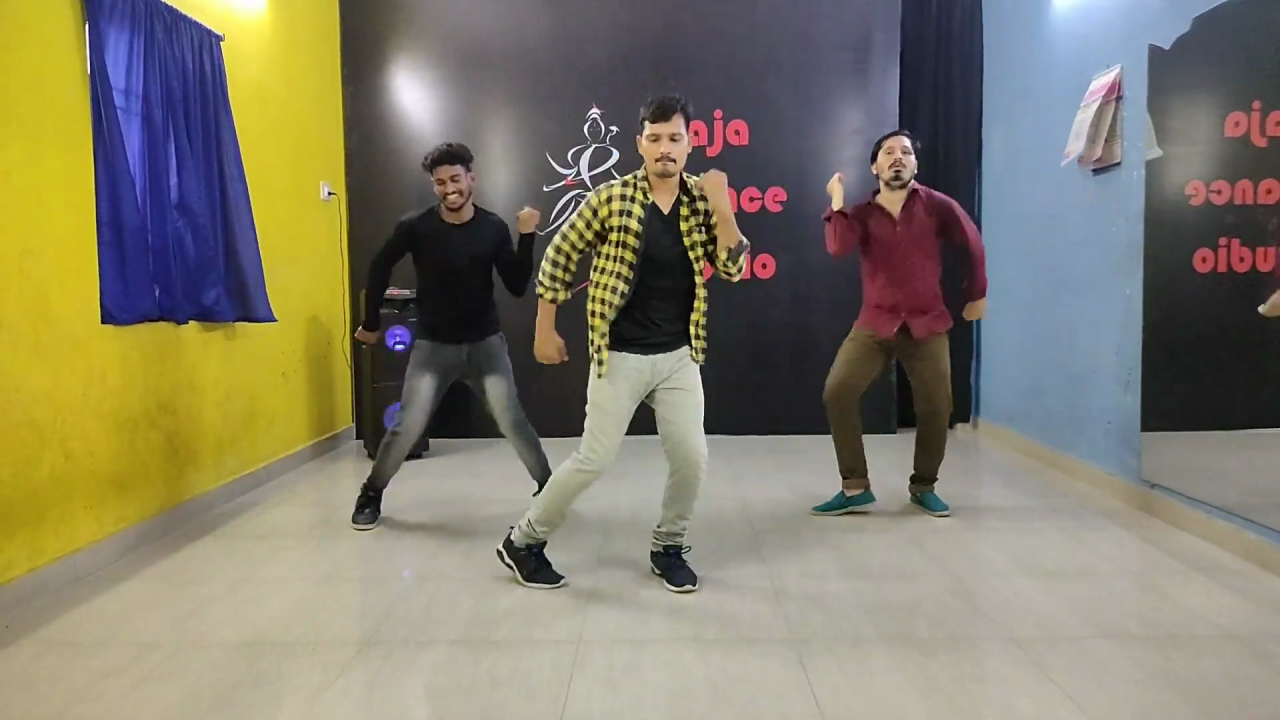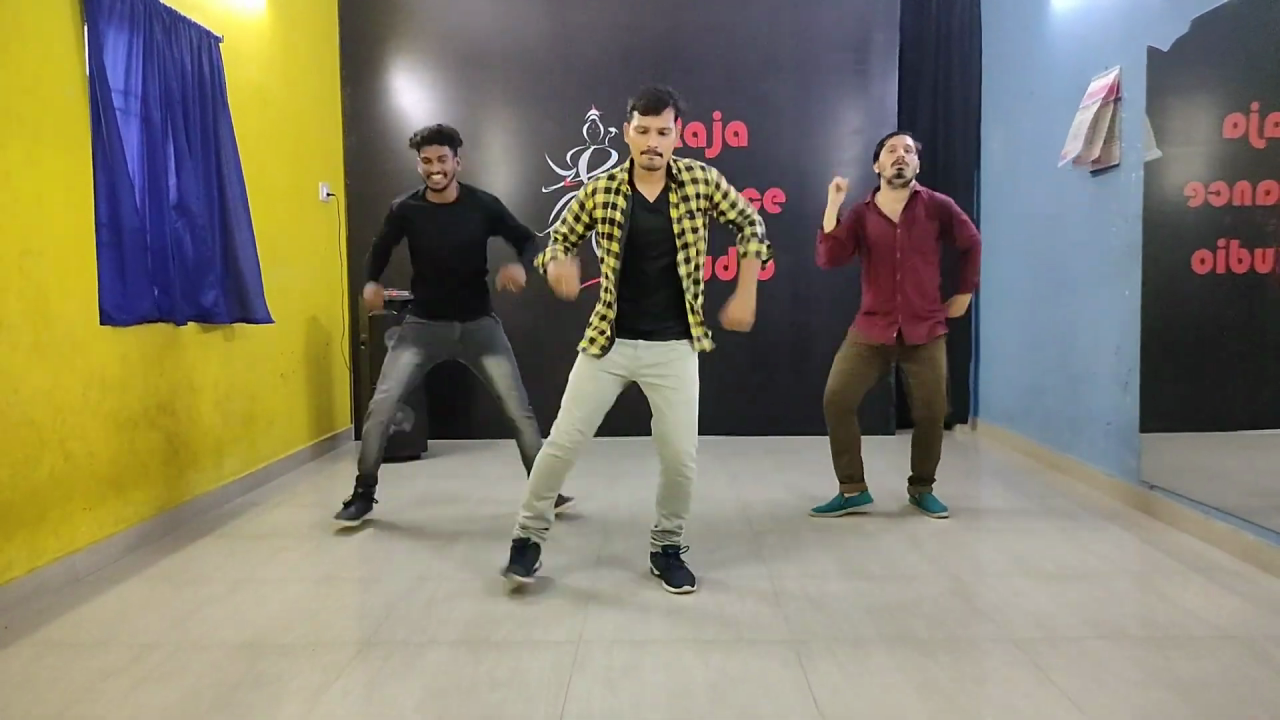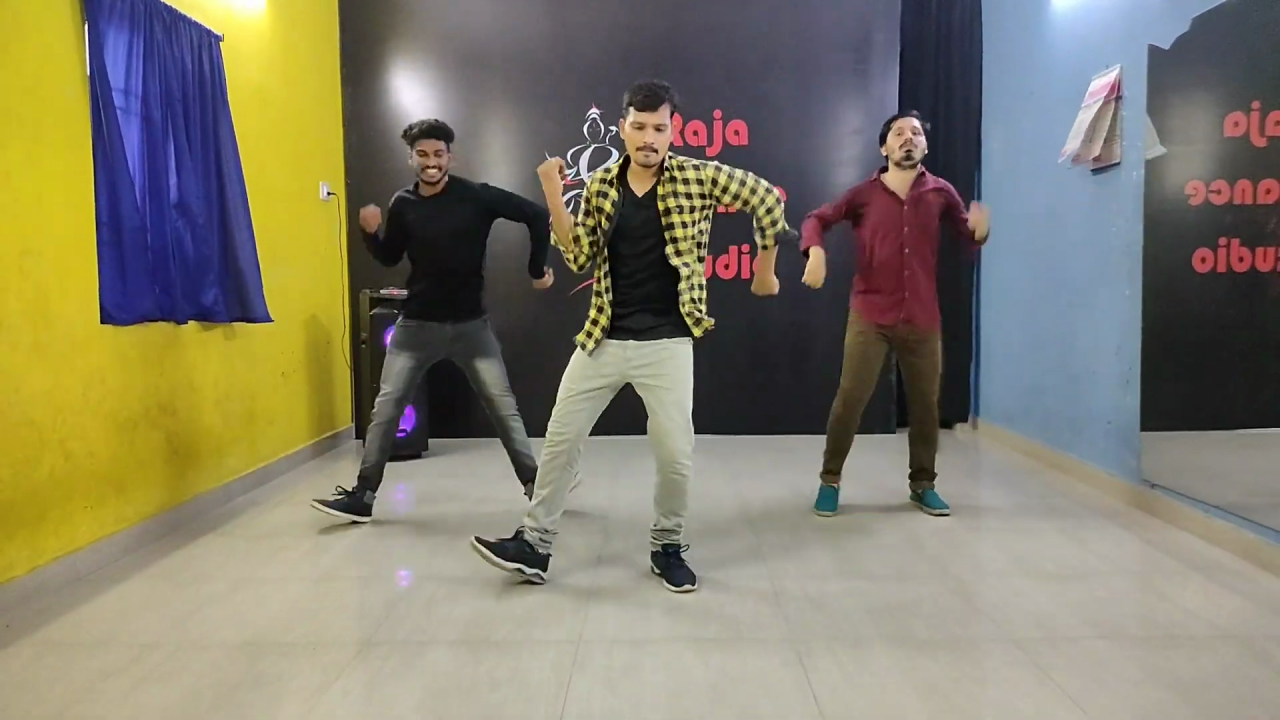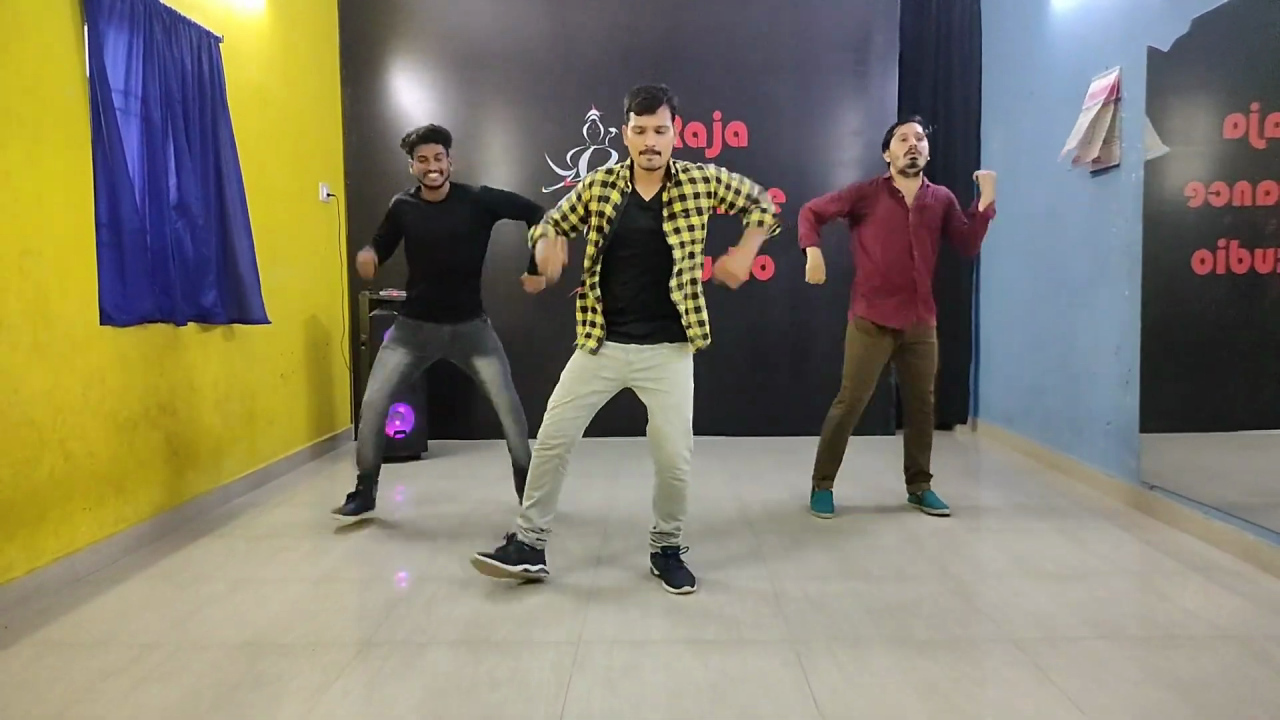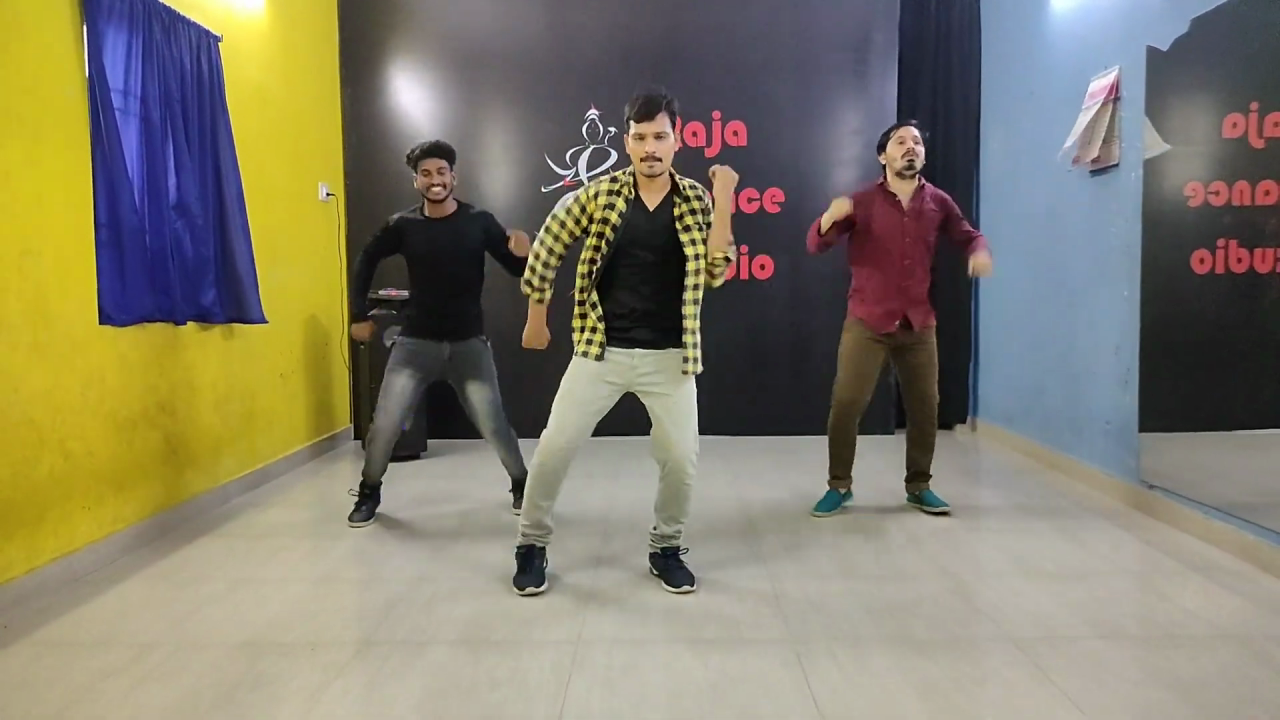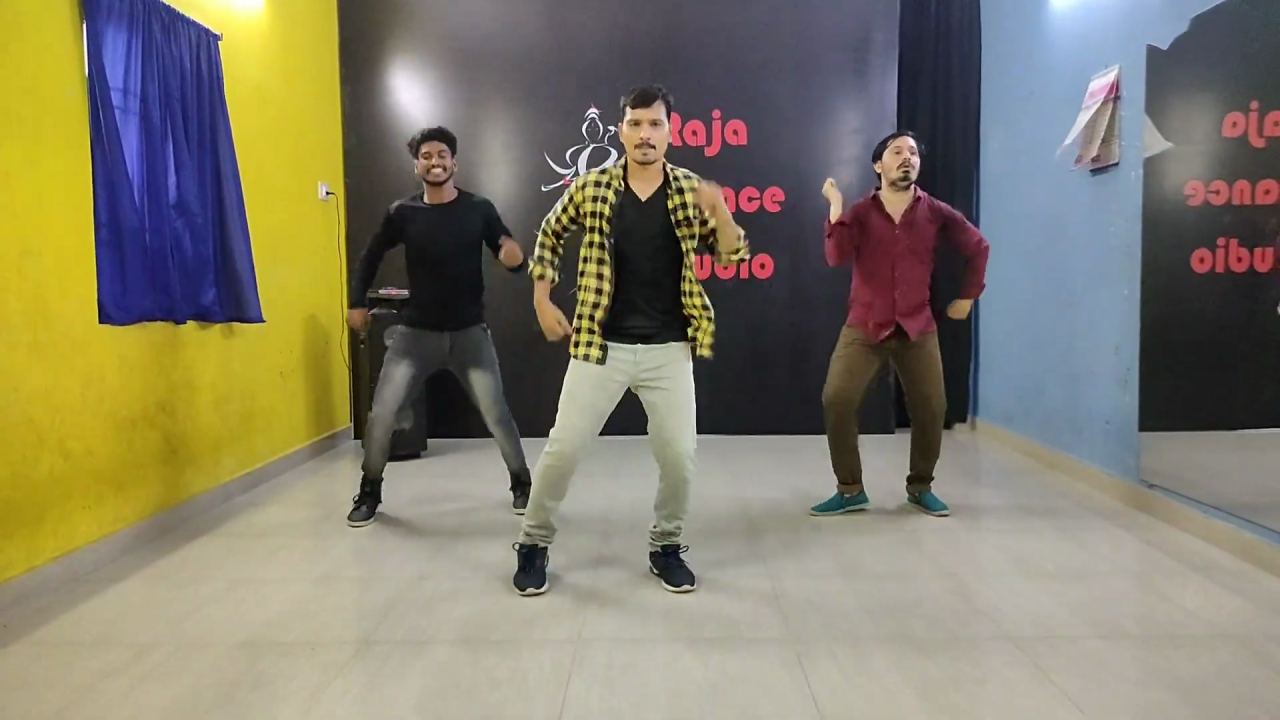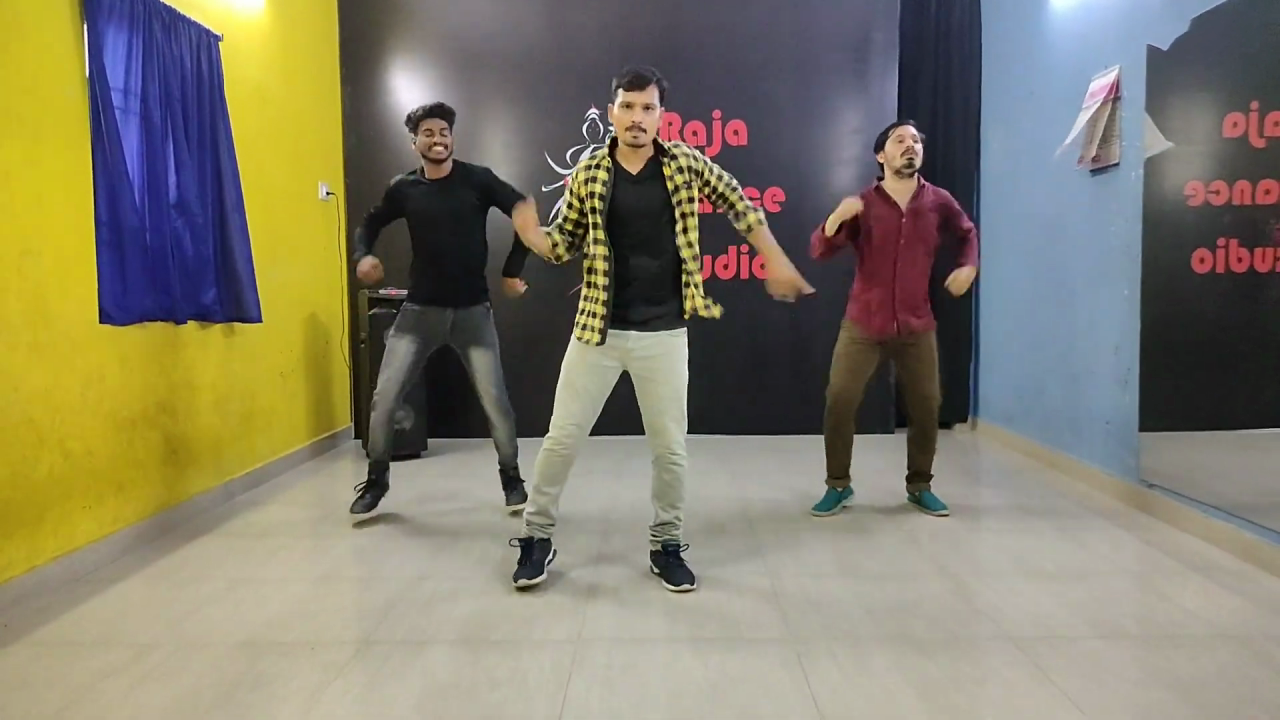
dt=0.1s
person 1, frame 1
left shoulder: (703, 195)
right shoulder: (609, 199)
left elbow: (735, 264)
right elbow: (560, 251)
left wrist: (721, 209)
right wrist: (544, 328)
left hip: (678, 356)
right hip: (620, 355)
left knee: (691, 460)
right knee: (594, 460)
left ankle: (667, 547)
right ankle: (526, 542)
person 1, frame 2
left shoulder: (701, 182)
right shoulder: (601, 190)
left elbow: (752, 226)
right elbow: (560, 240)
left wrist: (745, 295)
right wrist: (557, 266)
left hip: (675, 347)
right hip: (609, 342)
left knee: (680, 457)
right knee: (565, 442)
left ankle: (666, 547)
right ankle: (527, 539)
person 1, frame 3
left shoulder: (698, 177)
right shoulder: (599, 185)
left elbow: (766, 198)
right elbow: (574, 253)
left wrist: (766, 267)
right wrist: (554, 200)
left hip: (668, 345)
right hip: (604, 341)
left knee: (675, 454)
right knee: (560, 436)
left ankle: (666, 546)
right ankle: (534, 543)
person 1, frame 4
left shoulder: (701, 181)
right shoulder: (598, 186)
left elbow: (762, 206)
right elbow: (551, 226)
left wrist: (745, 253)
right wrist: (546, 248)
left hip: (668, 350)
right hip: (603, 344)
left knee: (674, 459)
right knee: (552, 439)
left ankle: (666, 548)
right ankle: (529, 543)
person 1, frame 5
left shoulder: (694, 198)
right shoulder: (596, 194)
left elbow: (719, 267)
right elbow: (547, 245)
left wrist: (723, 203)
right wrist: (535, 315)
left hip: (668, 357)
right hip: (601, 350)
left knee: (681, 462)
right knee: (555, 449)
left ankle: (665, 548)
right ankle: (531, 545)
person 1, frame 6
left shoulder: (693, 190)
right shoulder: (591, 188)
left elbow: (732, 259)
right elbow: (549, 237)
left wrist: (723, 215)
right wrist: (543, 303)
left hip: (669, 352)
right hip: (601, 349)
left knee: (679, 458)
right knee: (562, 452)
left ankle: (665, 546)
right ankle: (533, 544)
person 1, frame 7
left shoulder: (686, 164)
right shoulder: (590, 173)
left elbow: (741, 207)
right elbow: (561, 243)
left wrist: (775, 259)
right wrist: (541, 240)
left hip: (663, 333)
right hip: (598, 331)
left knee: (669, 447)
right knee: (563, 436)
left ankle: (666, 545)
right ankle: (536, 537)
person 2, frame 1
left shoulder: (492, 227)
right shoulder: (415, 226)
left elbow: (517, 279)
right elbow: (379, 266)
left wrist: (528, 236)
right wrist: (371, 322)
left hip: (484, 343)
right hip: (433, 344)
left knee: (513, 424)
right knee: (409, 429)
right ankle: (371, 496)
person 2, frame 2
left shoulder: (485, 206)
right shoulder: (405, 210)
left elbow: (525, 239)
right elbow: (380, 251)
left wrist: (520, 266)
right wrist: (372, 283)
left hip: (478, 324)
right hip: (424, 324)
left knee: (517, 405)
right knee: (382, 404)
right ankle: (363, 493)
person 2, frame 3
left shoulder: (478, 197)
right shoulder: (403, 205)
left elbow: (537, 216)
right elbow: (390, 257)
left wrist: (540, 266)
right wrist: (372, 232)
left hip: (470, 324)
right hip: (417, 324)
left knee: (503, 403)
right knee: (388, 404)
left ankle: (532, 478)
right ankle: (361, 494)
person 2, frame 4
left shoulder: (480, 200)
right shoulder: (402, 207)
left elbow: (537, 215)
right elbow: (382, 246)
left wrist: (536, 268)
right wrist: (368, 256)
left hip: (469, 325)
right hip: (415, 324)
left knee: (507, 402)
right knee: (374, 399)
left ankle: (526, 480)
right ankle: (364, 490)
person 2, frame 5
left shoulder: (480, 221)
right shoulder: (402, 224)
left elbow: (510, 265)
right elbow: (367, 261)
left wrist: (522, 255)
right wrist: (360, 313)
left hip: (468, 343)
right hip: (416, 342)
left knee: (492, 426)
right knee: (385, 423)
left ankle: (521, 485)
right ankle: (369, 494)
person 2, frame 6
left shoulder: (480, 209)
right shoulder: (402, 213)
left elbow: (510, 260)
right elbow: (372, 256)
left wrist: (516, 256)
right wrist: (357, 301)
left hip: (469, 332)
right hip: (416, 332)
left knee: (496, 416)
right knee: (381, 414)
left ankle: (522, 484)
right ankle: (370, 492)
person 2, frame 7
left shoulder: (477, 180)
right shoulder: (404, 188)
left elbow: (526, 214)
right elbow: (369, 225)
left wrist: (513, 270)
right wrist: (363, 255)
left hip: (471, 309)
right hip: (420, 309)
left knee: (493, 396)
right knee: (385, 394)
left ankle: (511, 477)
right ankle: (374, 482)
person 3, frame 1
left shoulder: (938, 205)
right shoulder: (862, 213)
left elbow: (971, 245)
right elbow: (839, 246)
left wrist: (978, 294)
right wrist: (836, 198)
left hip: (929, 328)
right hip: (875, 325)
left knee: (936, 411)
right knee: (838, 394)
left ankle: (923, 487)
right ankle: (855, 488)
person 3, frame 2
left shoulder: (938, 207)
right shoulder: (860, 215)
left elbow: (970, 245)
right elbow: (829, 261)
left wrist: (964, 292)
right wrist: (832, 209)
left hip: (925, 333)
right hip: (870, 330)
left knee: (931, 414)
right knee: (836, 400)
left ankle: (922, 488)
right ankle: (853, 491)
person 3, frame 3
left shoulder: (941, 192)
right shoulder: (864, 194)
left elbow: (968, 239)
right elbow: (815, 221)
left wrist: (980, 227)
right wrist: (815, 253)
left hip: (922, 320)
right hip: (871, 316)
left knee: (926, 404)
right knee: (851, 397)
left ankle: (922, 484)
right ankle: (830, 481)
person 3, frame 4
left shoulder: (941, 200)
right shoulder: (866, 194)
left elbow: (968, 243)
right elbow: (810, 212)
left wrist: (986, 202)
right wrist: (813, 252)
left hip: (920, 321)
right hip: (872, 318)
left knee: (921, 405)
right knee: (851, 400)
left ankle: (920, 486)
right ankle: (822, 485)
person 3, frame 5
left shoulder: (938, 202)
right shoulder: (863, 199)
left elbow: (967, 237)
right elbow: (816, 245)
left wrist: (980, 254)
right wrist: (828, 219)
left hip: (918, 323)
right hip: (866, 321)
left knee: (924, 405)
right knee: (848, 401)
left ankle: (919, 485)
right ankle: (839, 486)
person 3, frame 6
left shoulder: (936, 213)
right shoulder: (859, 212)
left elbow: (976, 247)
right elbow: (837, 258)
left wrist: (968, 295)
right wrist: (835, 209)
left hip: (917, 330)
right hip: (863, 328)
left knee: (931, 410)
right knee: (837, 400)
left ankle: (920, 487)
right ankle: (850, 489)
person 3, frame 7
left shoulder: (939, 201)
right shoulder: (864, 203)
left elbow: (967, 236)
right elbow: (822, 250)
left wrist: (968, 266)
right wrist: (836, 221)
left hip: (916, 325)
right hip: (865, 322)
left knee: (926, 407)
right knee: (840, 398)
left ankle: (919, 486)
right ankle: (838, 483)
